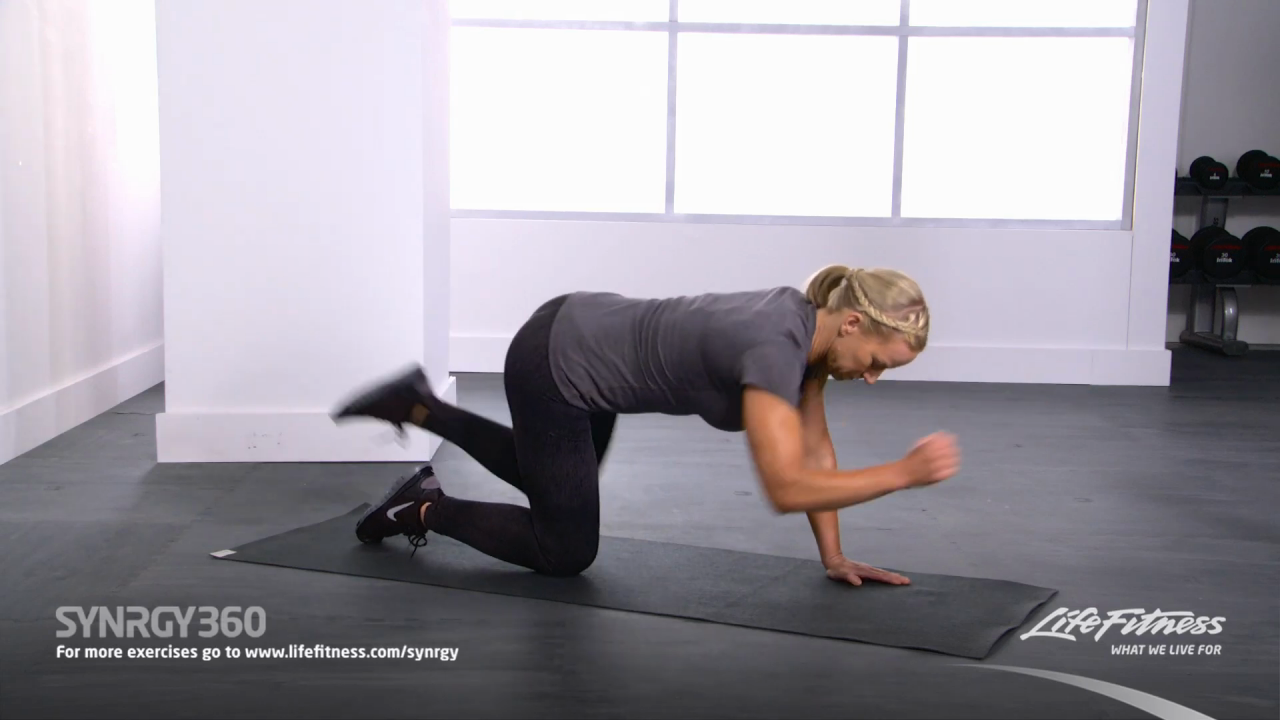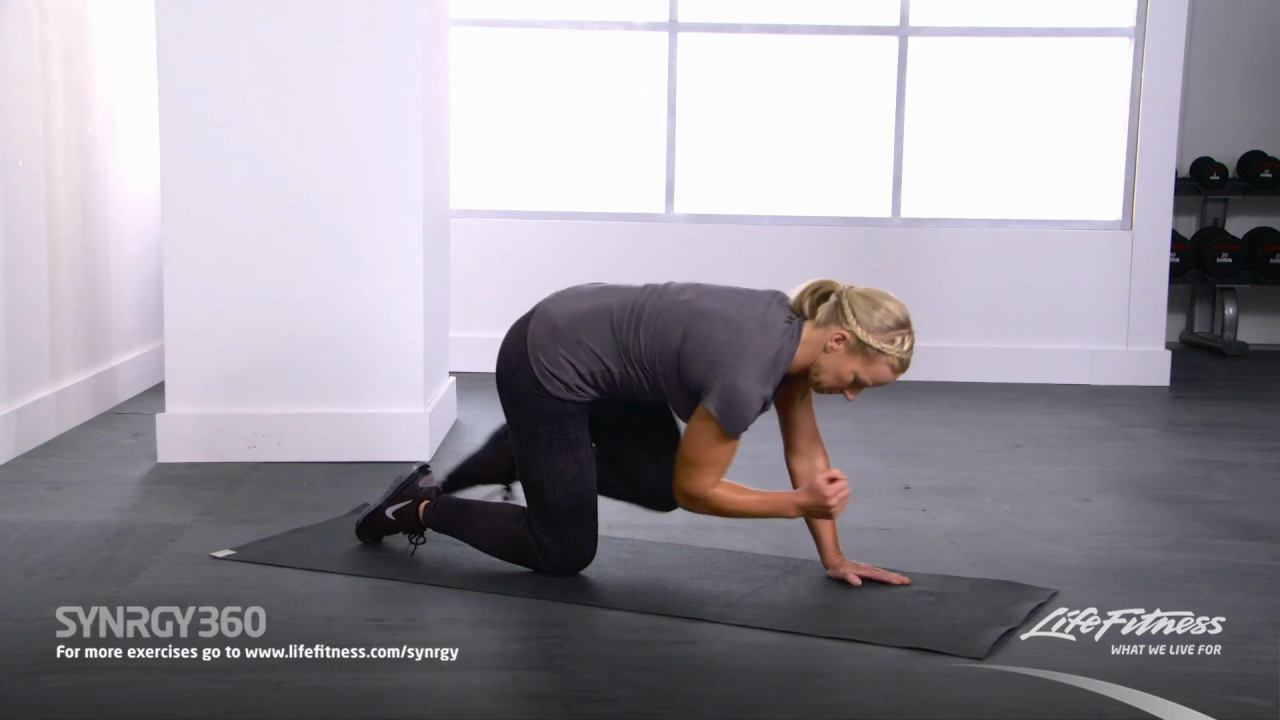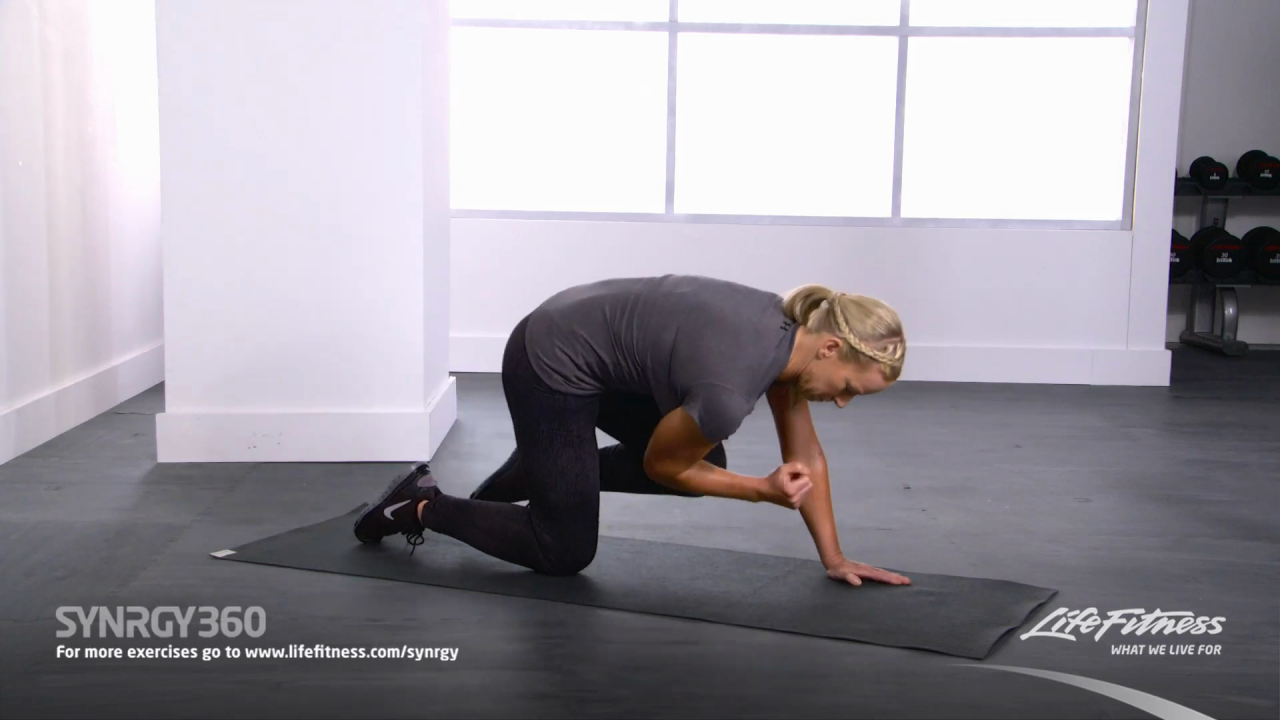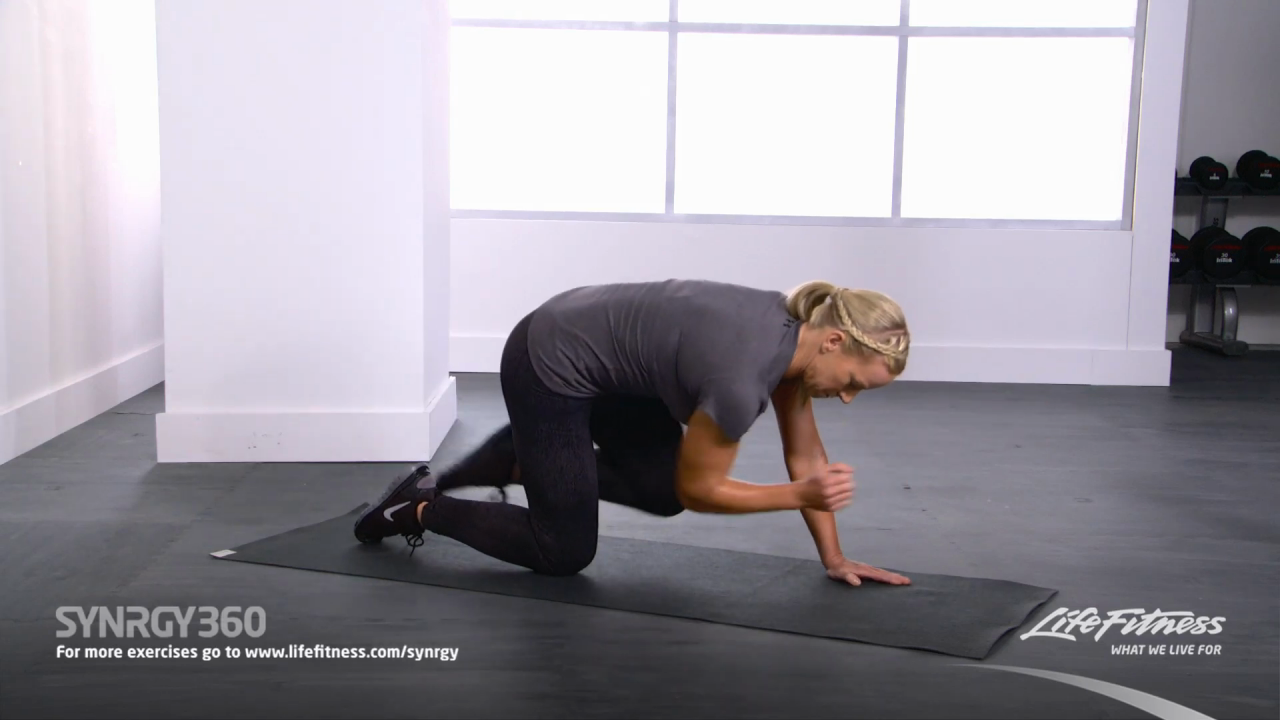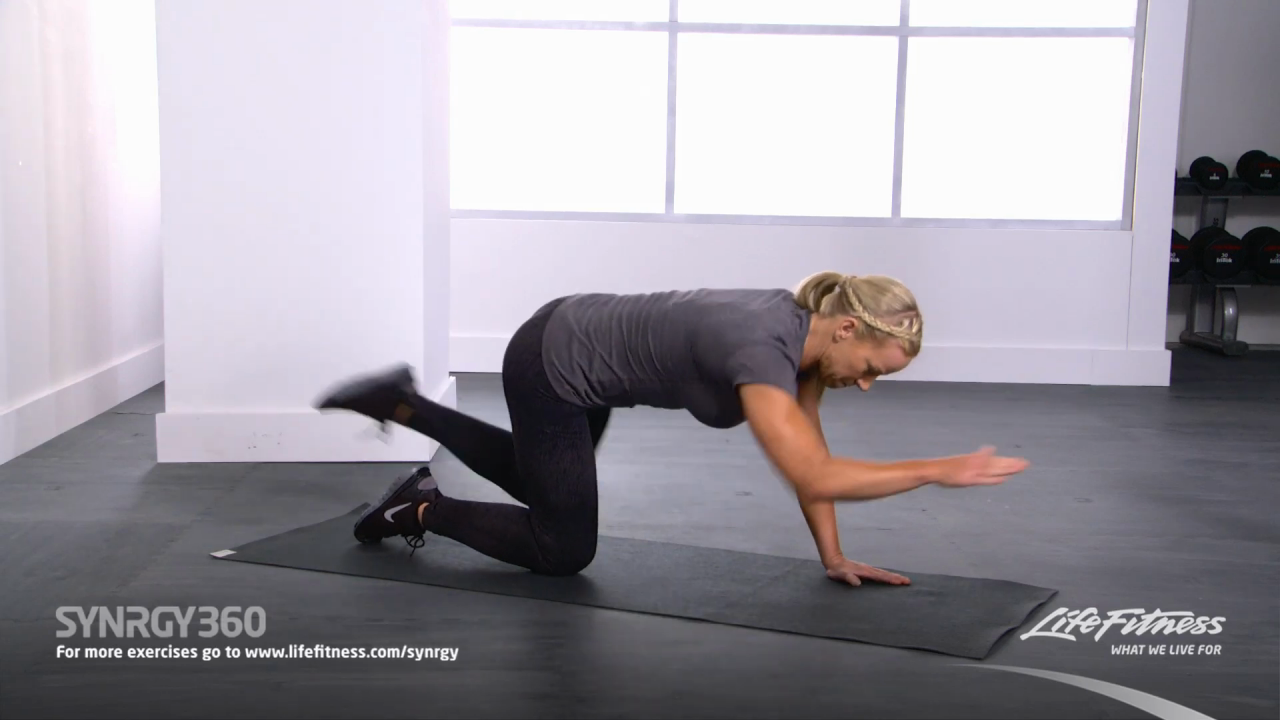
dt=0.2s
person 1, frame 1
left shoulder: (811, 326)
right shoulder: (774, 354)
left elbow: (817, 447)
right elbow: (790, 490)
left wrist: (835, 557)
right wrist: (906, 472)
left hip: (589, 330)
right hip: (553, 368)
left knee: (533, 473)
right knee: (564, 552)
left ankle: (418, 406)
right ankle: (423, 509)
person 1, frame 2
left shoulder: (795, 328)
right shoulder: (745, 377)
left elbow: (806, 452)
right elbow: (695, 490)
left wrist: (835, 556)
right wrist: (806, 505)
left hip: (586, 334)
right hip: (545, 366)
left knee: (657, 487)
right knee: (565, 552)
left ankle: (520, 456)
right ankle: (419, 507)
person 1, frame 3
left shoulder: (791, 330)
right shoulder: (730, 387)
left elbow: (804, 452)
right elbow: (662, 468)
left wrist: (834, 557)
right wrist: (767, 492)
left hip: (600, 347)
right hip: (550, 364)
left knee: (707, 461)
right knee: (566, 553)
left ankle: (545, 464)
right ankle: (421, 506)
person 1, frame 4
left shoulder: (796, 329)
right shoulder: (741, 380)
left elbow: (805, 452)
right elbow: (699, 490)
left wrist: (835, 557)
right wrist: (802, 496)
left hip: (597, 348)
right hip: (548, 366)
left knee: (660, 494)
right knee: (565, 553)
left ankle: (521, 462)
right ankle: (421, 507)
person 1, frame 5
left shoulder: (812, 326)
right shoulder: (763, 354)
left elbow: (815, 452)
right elbow: (814, 480)
left wrist: (833, 557)
right wrist: (940, 471)
left hip: (593, 336)
right hip: (551, 366)
left knee: (534, 484)
right knee: (566, 550)
left ankle: (401, 405)
right ankle: (424, 509)
